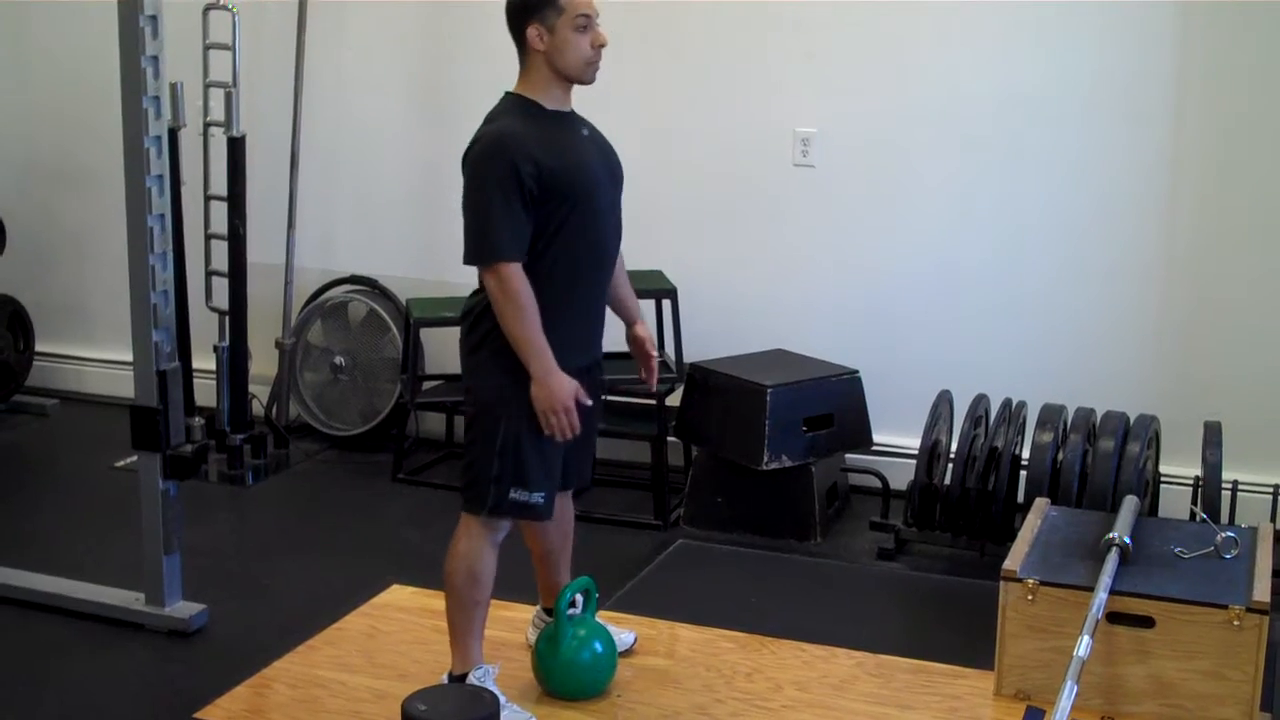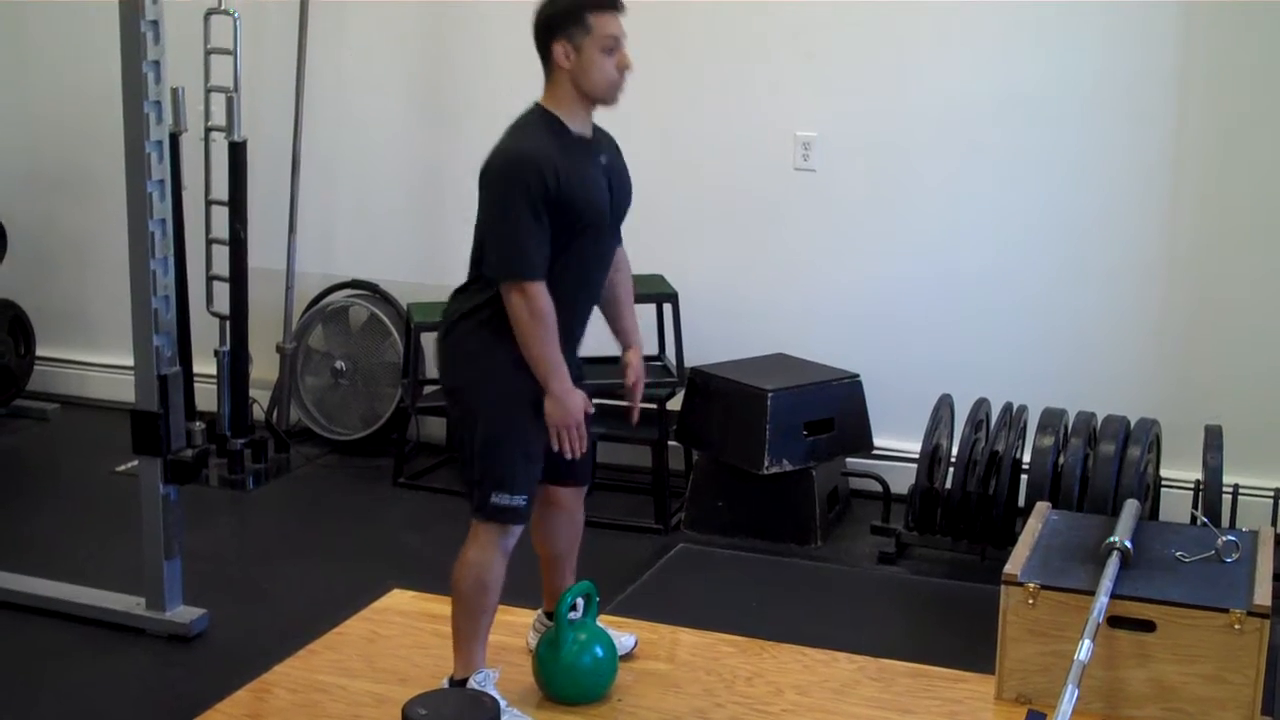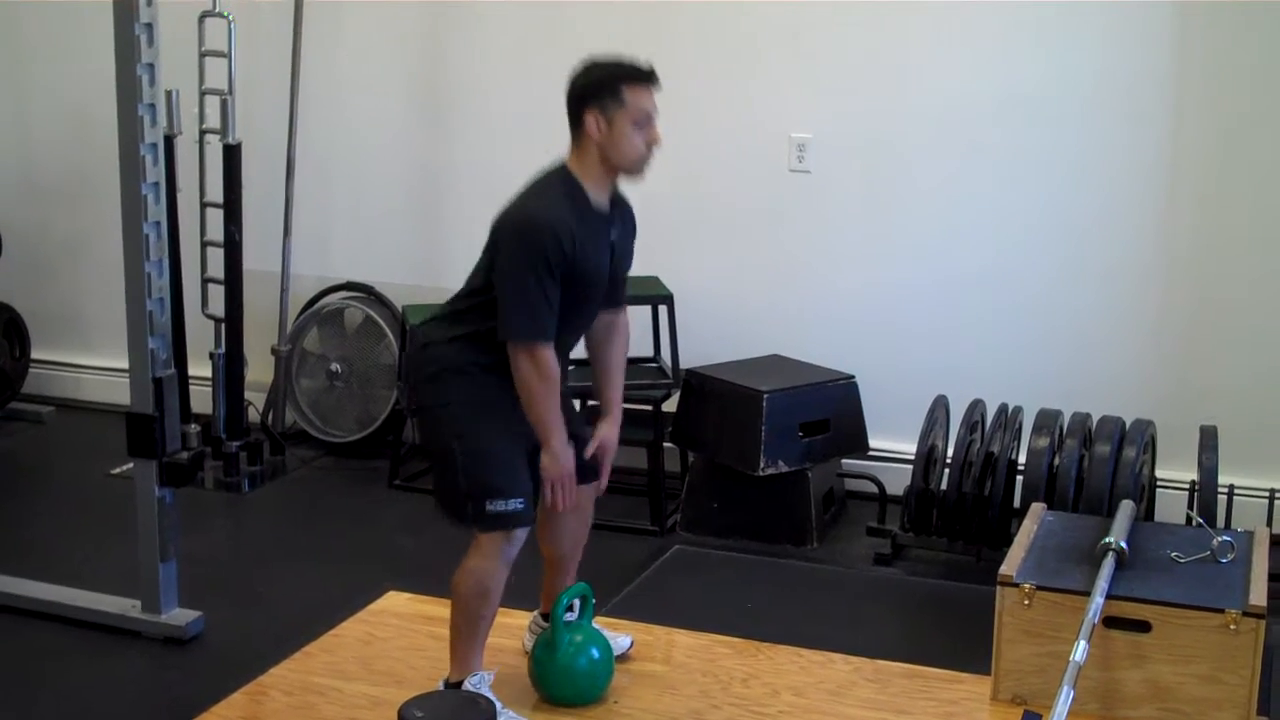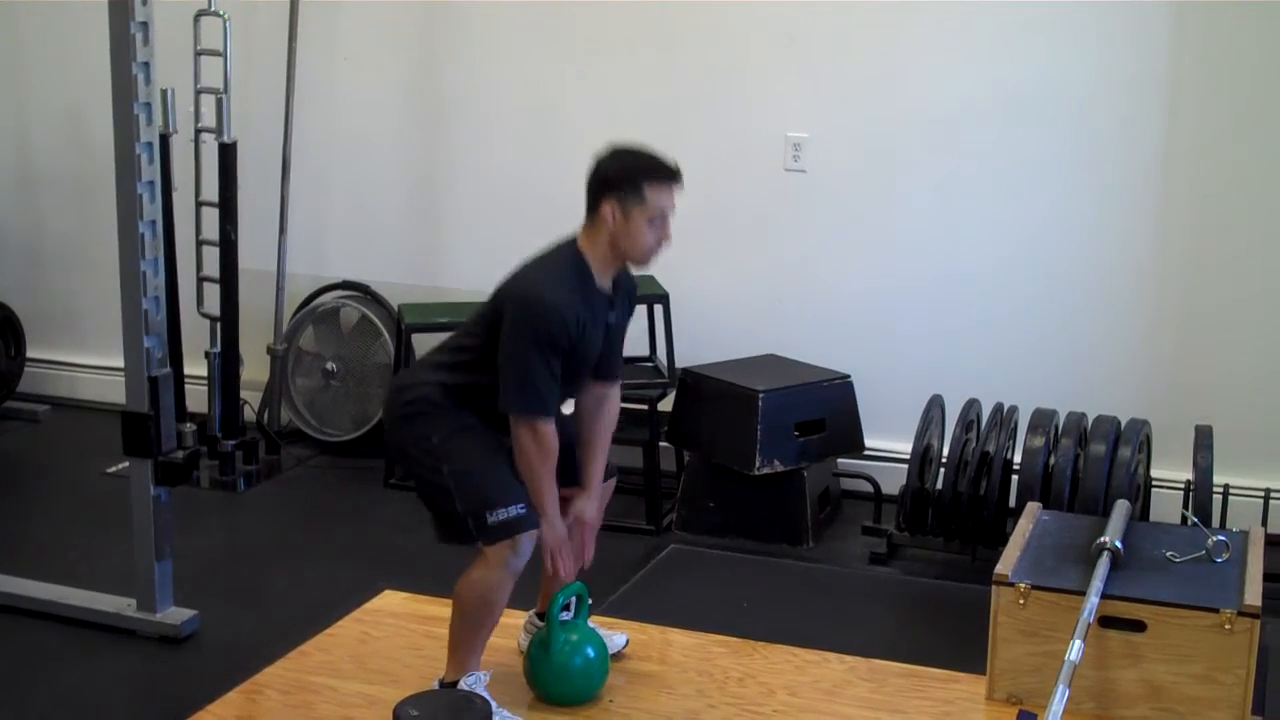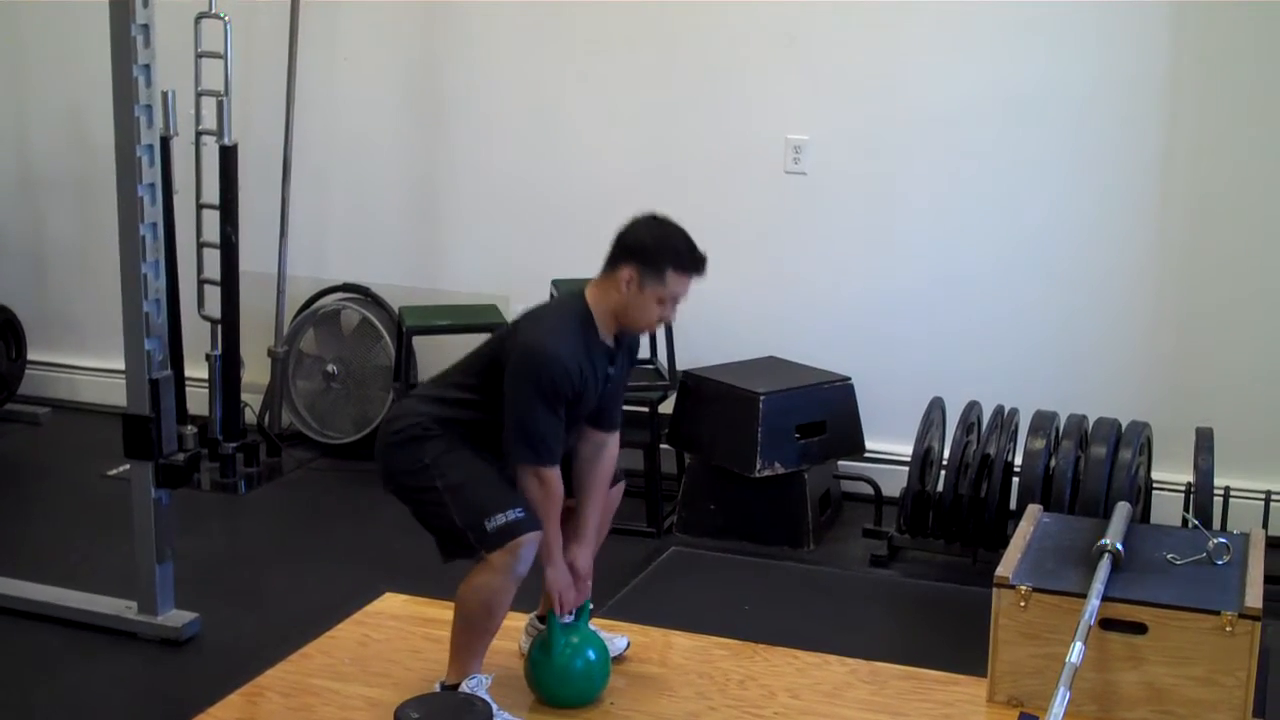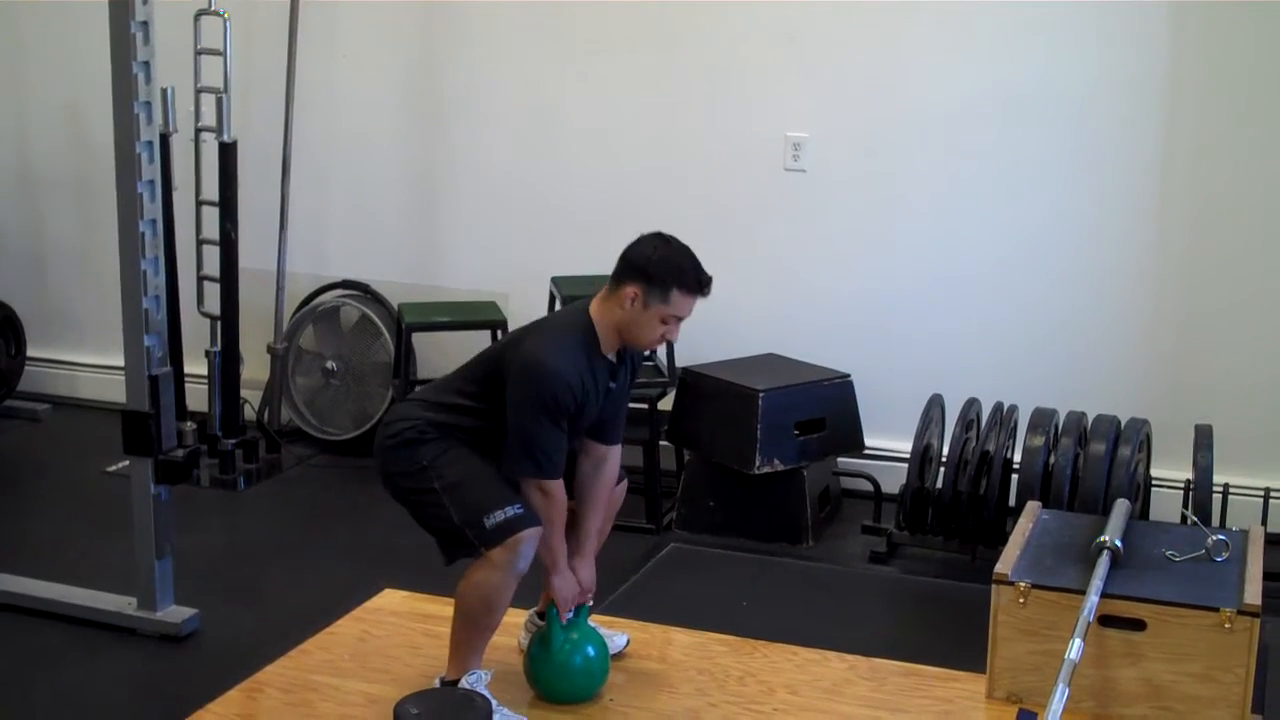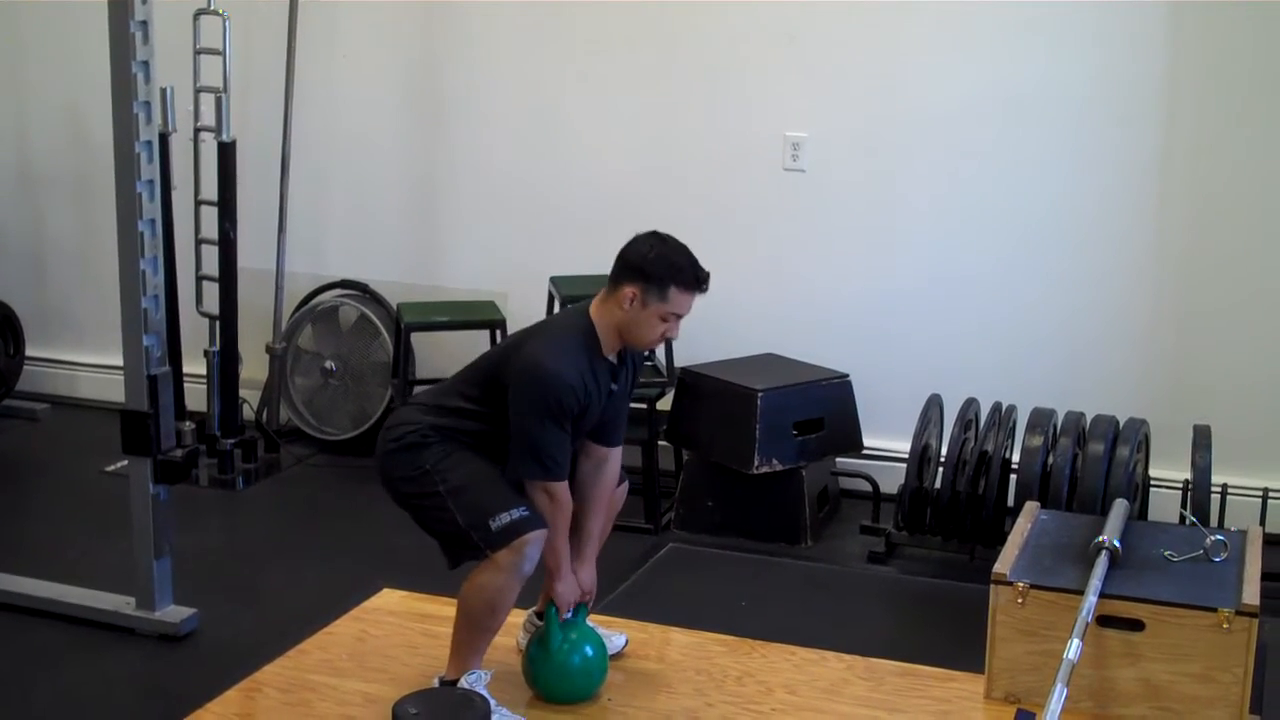
dt=0.2s
person 1, frame 1
left shoulder: (578, 130)
right shoulder: (505, 143)
right elbow: (501, 271)
left wrist: (635, 320)
right wrist: (543, 373)
left hip: (575, 352)
right hip: (520, 360)
left knee: (556, 491)
right knee: (492, 513)
left ankle: (556, 617)
person 1, frame 2
left shoulder: (603, 150)
right shoulder: (524, 159)
left elbow: (610, 256)
right elbow: (522, 289)
left wrist: (631, 346)
right wrist: (558, 389)
left hip: (551, 351)
right hip: (494, 354)
left knee: (564, 485)
right knee: (502, 518)
left ankle: (557, 620)
person 1, frame 3
left shoulder: (616, 214)
right shoulder: (540, 221)
left elbow: (610, 317)
right elbow: (532, 352)
left wrist: (610, 415)
right wrist: (553, 446)
left hip: (515, 372)
right hip: (457, 372)
left knee: (584, 480)
right knee: (507, 524)
left ankle: (552, 622)
person 1, frame 4
left shoulder: (617, 288)
right shoulder: (543, 298)
left elbow: (601, 391)
right elbow: (531, 427)
left wrist: (587, 493)
right wrist: (547, 519)
left hip: (497, 409)
right hip: (433, 411)
left knee: (599, 482)
right knee: (513, 535)
left ankle: (548, 620)
person 1, frame 5
left shoulder: (619, 337)
right shoulder: (547, 348)
left elbow: (599, 441)
right elbow: (538, 473)
left wrist: (580, 546)
right wrist: (552, 559)
left hip: (495, 437)
right hip: (423, 440)
left knee: (608, 486)
right knee: (515, 541)
left ankle: (550, 623)
person 1, frame 6
left shoulder: (621, 349)
right shoulder: (549, 363)
left elbow: (600, 455)
right elbow: (542, 485)
left wrist: (584, 557)
right wrist: (557, 570)
left hip: (494, 440)
right hip: (422, 443)
left knee: (611, 486)
right knee: (515, 539)
left ankle: (549, 620)
person 1, frame 7
left shoulder: (622, 351)
right shoulder: (551, 366)
left elbow: (601, 457)
right elbow: (549, 489)
left wrist: (585, 559)
right wrist: (561, 572)
left hip: (498, 443)
right hip: (424, 448)
left knee: (613, 487)
right knee: (521, 542)
left ankle: (547, 620)
